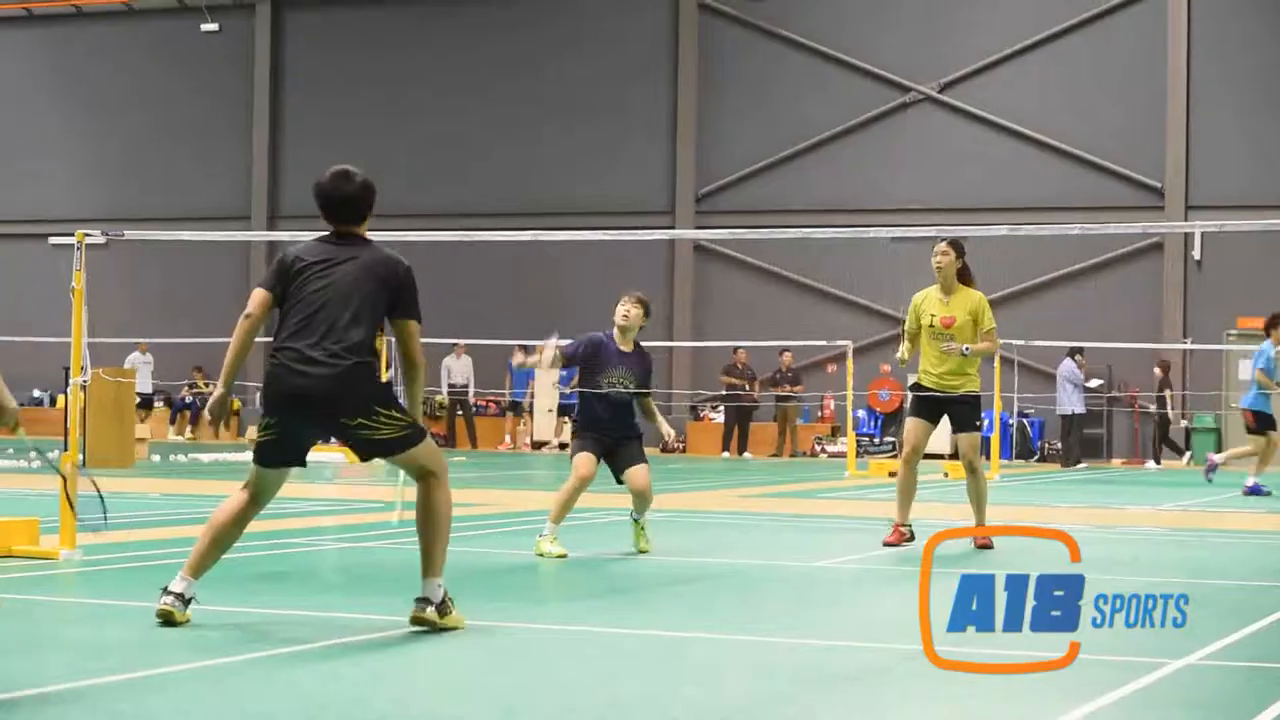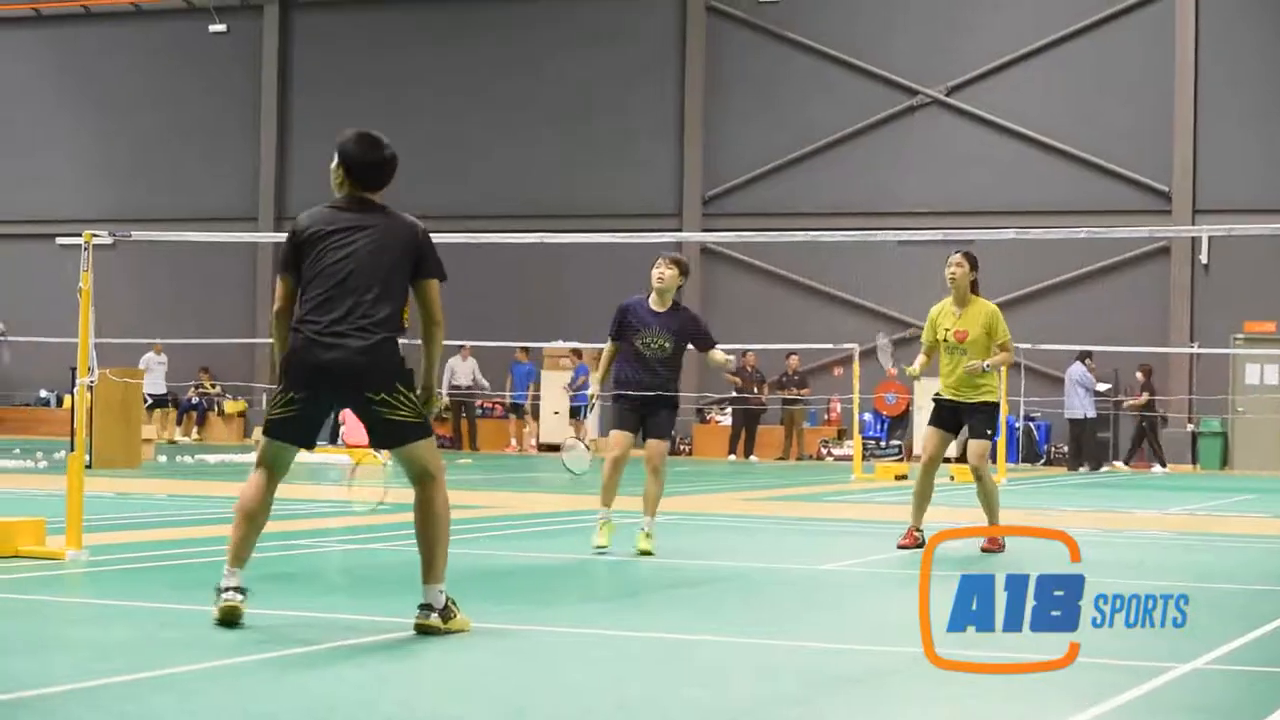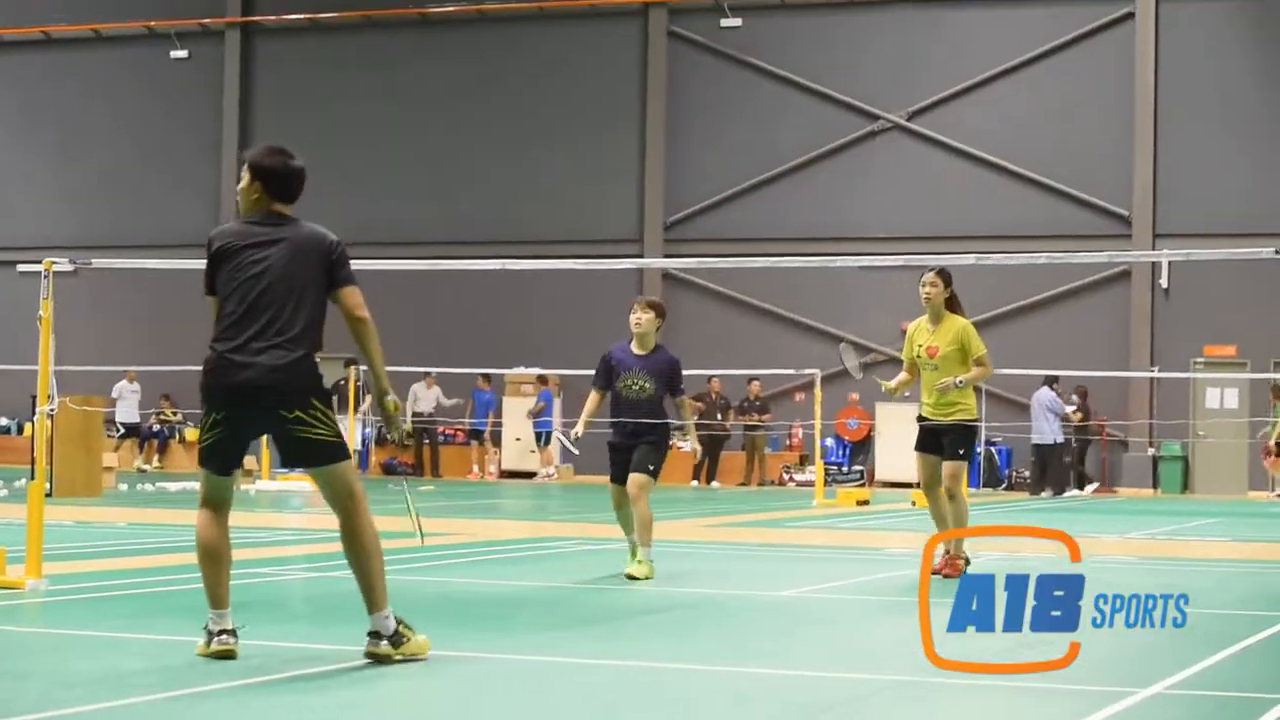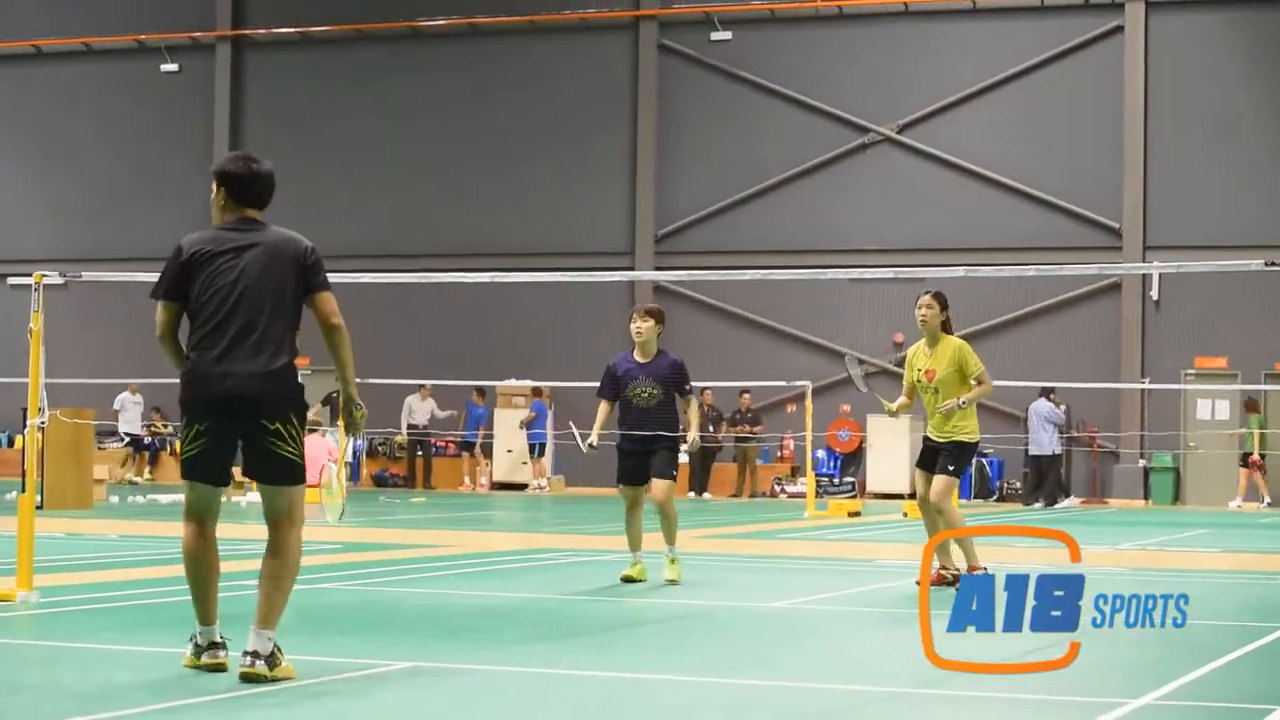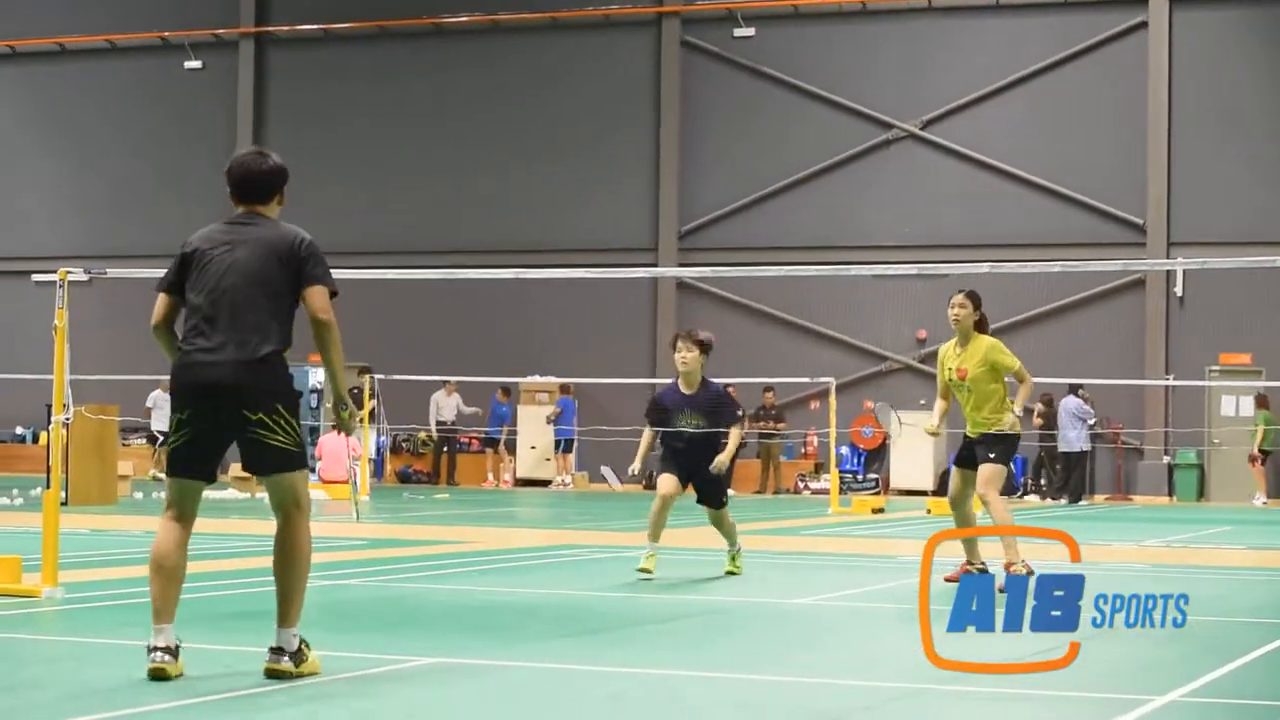
dt=0.3s
person 1, frame 1
left shoulder: (293, 257)
right shoulder: (393, 267)
left elbow: (251, 317)
right elbow: (412, 354)
left wrist: (223, 387)
right wrist: (415, 412)
left hip: (286, 388)
right hip: (353, 388)
left knee: (253, 493)
right knee: (433, 472)
left ankle: (178, 592)
right ankle: (431, 598)
person 1, frame 2
left shoulder: (307, 225)
right shoulder: (411, 233)
left elbow: (282, 308)
right elbow: (433, 314)
left wrist: (284, 372)
right wrist: (430, 381)
left hip: (307, 363)
right hip: (377, 367)
left knee: (267, 468)
right knee: (429, 476)
left ankle: (231, 587)
right ankle: (434, 605)
person 1, frame 3
left shoulder: (222, 240)
right shoulder: (322, 244)
left elbow: (220, 317)
right elbow: (359, 317)
right wrist: (384, 390)
left hip: (225, 383)
right hip: (293, 383)
left knee: (213, 503)
right knee: (350, 500)
left ankle: (220, 629)
right ankle: (384, 630)
person 1, frame 4
left shoulder: (190, 249)
right shoulder: (296, 248)
left elbow: (164, 330)
right elbow: (333, 322)
right wrist: (350, 393)
left hip: (206, 393)
right hip: (273, 392)
left knee: (199, 516)
right knee: (285, 520)
left ankle: (209, 641)
right ankle: (261, 649)
person 1, frame 5
left shoulder: (197, 243)
right shoulder: (297, 243)
left elbow: (160, 322)
right elbow: (322, 318)
right wrist: (341, 394)
left hip: (195, 381)
right hip: (260, 381)
left knee: (177, 512)
right knee: (293, 511)
left ankle: (161, 645)
right ankle: (287, 646)
person 2, frame 1
left shoulder: (976, 300)
right shoulder: (920, 299)
left elbow: (992, 345)
right elbow: (909, 338)
left wrist: (965, 349)
right wrist: (903, 352)
left hip: (964, 389)
right hip: (927, 386)
left knee: (971, 461)
right knee: (910, 453)
left ankle: (981, 528)
right ankle: (902, 526)
person 2, frame 2
left shoulder: (988, 311)
right shoulder: (937, 312)
left elbow: (1008, 353)
right elbow: (927, 352)
left wrist: (985, 365)
right wrist: (915, 368)
left hip: (983, 399)
right hip: (948, 397)
left knee: (978, 467)
right knee: (927, 462)
left ankle: (995, 532)
right ankle: (915, 530)
person 2, frame 3
left shoulder: (961, 327)
right shoulder: (914, 329)
left elbow: (985, 367)
right elbow: (909, 371)
left wrist: (958, 381)
right wrist: (894, 384)
left hip: (959, 417)
right hip: (929, 416)
left knee: (951, 487)
right knee: (928, 487)
left ankle: (957, 556)
right ankle: (949, 549)
person 2, frame 4
left shoulder: (958, 348)
right shoulder: (913, 353)
left elbow: (985, 384)
right elbow: (908, 395)
left wrist: (961, 403)
right wrist: (896, 407)
left hip: (961, 436)
right hip: (934, 435)
left knee: (939, 501)
right knee: (924, 502)
left ankle: (974, 568)
right ankle: (946, 568)
person 2, frame 5
left shoulder: (990, 346)
right shoulder: (945, 352)
left elbow: (1026, 379)
right elbow: (943, 396)
left wrist: (1015, 412)
right wrist: (935, 421)
left hip: (1000, 432)
right hip: (974, 432)
left knee: (986, 492)
right knee: (956, 499)
left ankle: (1017, 565)
right ankle: (973, 562)
person 3, frame 1
left shoulder: (644, 359)
right shoulder: (595, 344)
right elbow: (559, 358)
left wrist: (661, 423)
right wrist: (533, 360)
left hip: (625, 434)
right hip: (589, 429)
left knee: (642, 489)
right knee: (583, 474)
left ankle: (637, 521)
right ankle: (547, 536)
person 3, frame 2
left shoulder: (687, 319)
right shoulder: (628, 309)
left elbow: (710, 351)
right elbow: (613, 347)
left wrist: (725, 360)
right wrist: (597, 382)
left hip: (663, 400)
right hip: (627, 397)
left knee: (654, 461)
right knee: (615, 455)
left ankle: (647, 530)
right ankle: (604, 521)
person 3, frame 3
left shoulder: (668, 361)
right shoulder: (613, 356)
left elbow: (680, 400)
right elbow: (598, 393)
left wrist: (692, 436)
right wrist: (581, 423)
left hip: (652, 437)
right hip: (620, 438)
left knee: (636, 492)
right knee: (619, 500)
left ankle: (644, 560)
right ankle: (634, 541)
person 3, frame 4
left shoulder: (673, 365)
right shoulder: (617, 366)
left elbow: (690, 399)
right elbow: (607, 403)
left wrist: (693, 429)
right wrist: (595, 432)
left hip: (664, 444)
right hip: (629, 445)
left knee: (662, 499)
right knee: (631, 503)
left ankle: (671, 557)
right ankle: (636, 563)
person 3, frame 5
left shoulder: (717, 394)
right shoulder: (663, 396)
left elbow: (736, 426)
right elbow: (651, 429)
left wrist: (727, 454)
right wrist: (638, 460)
left hip: (707, 464)
right hip: (674, 459)
left knee: (718, 518)
right knee: (664, 494)
left ankle: (735, 551)
right ankle: (651, 553)
